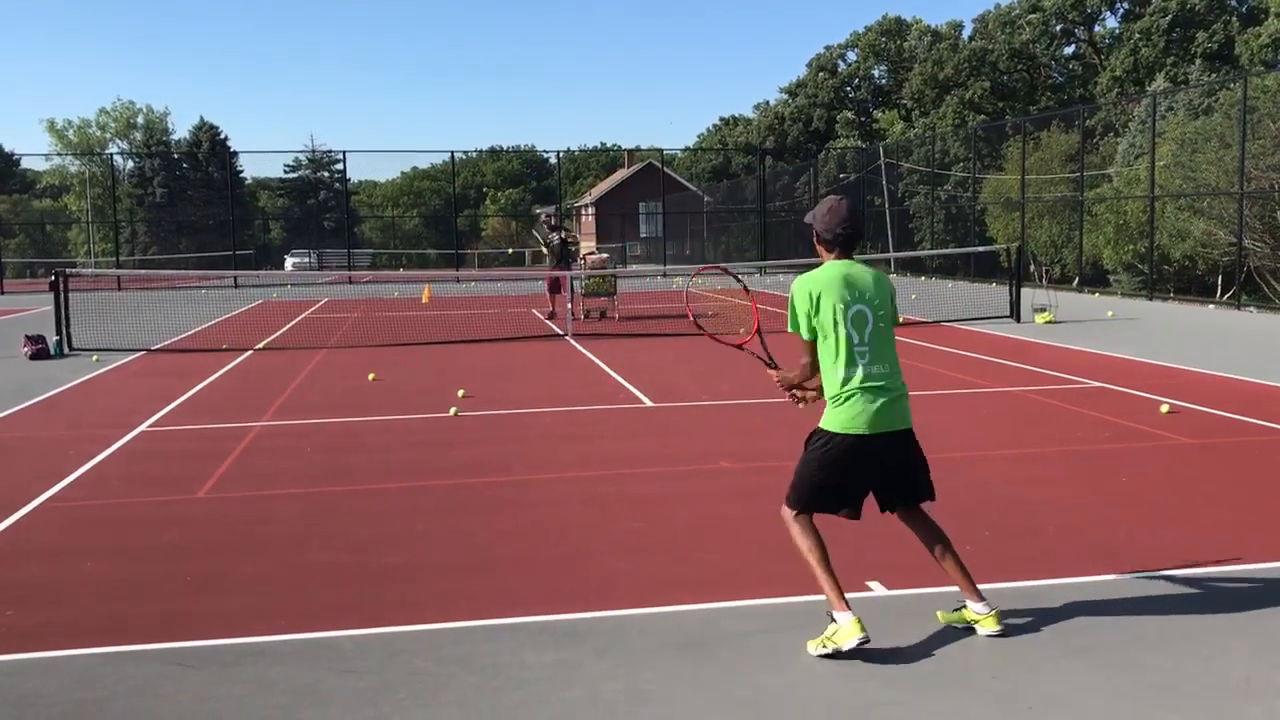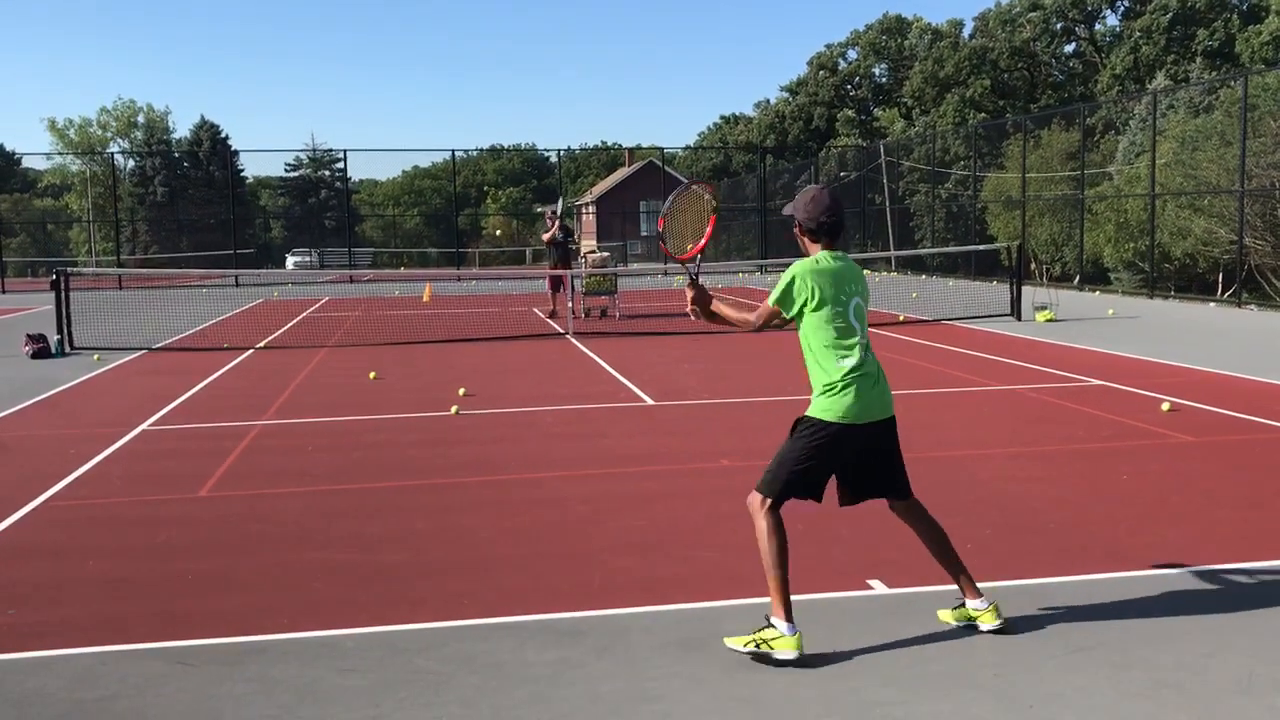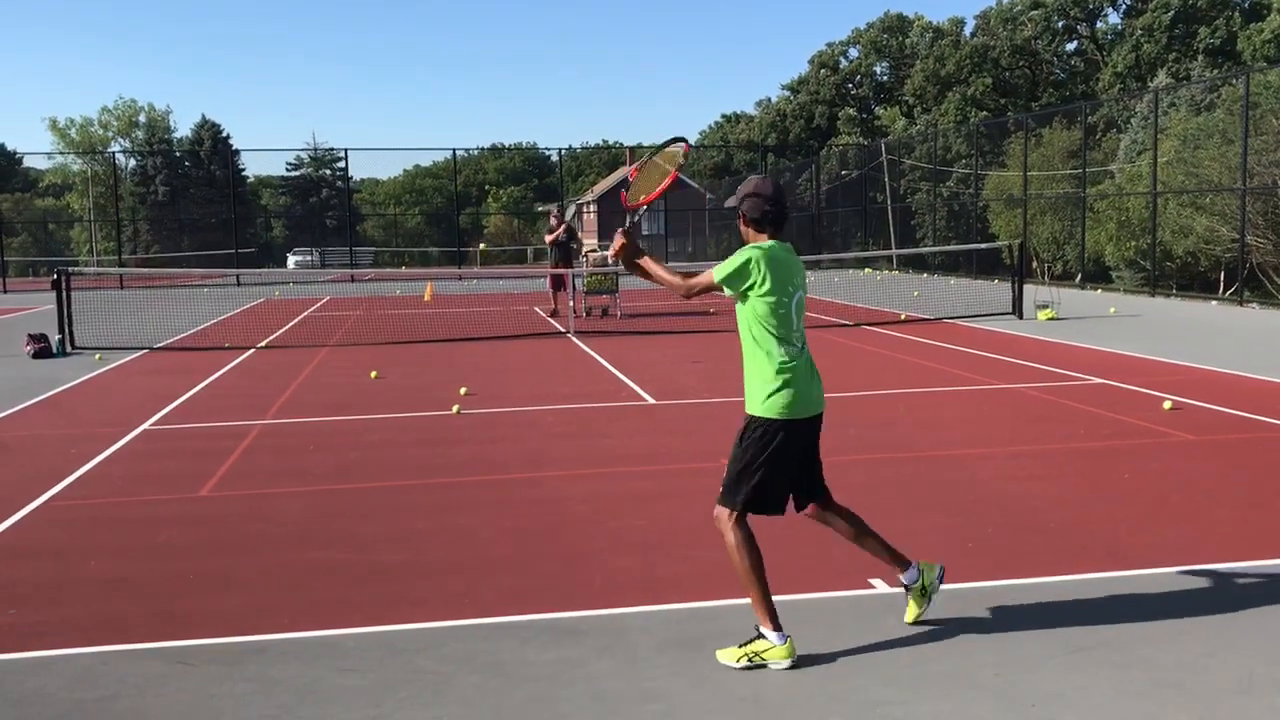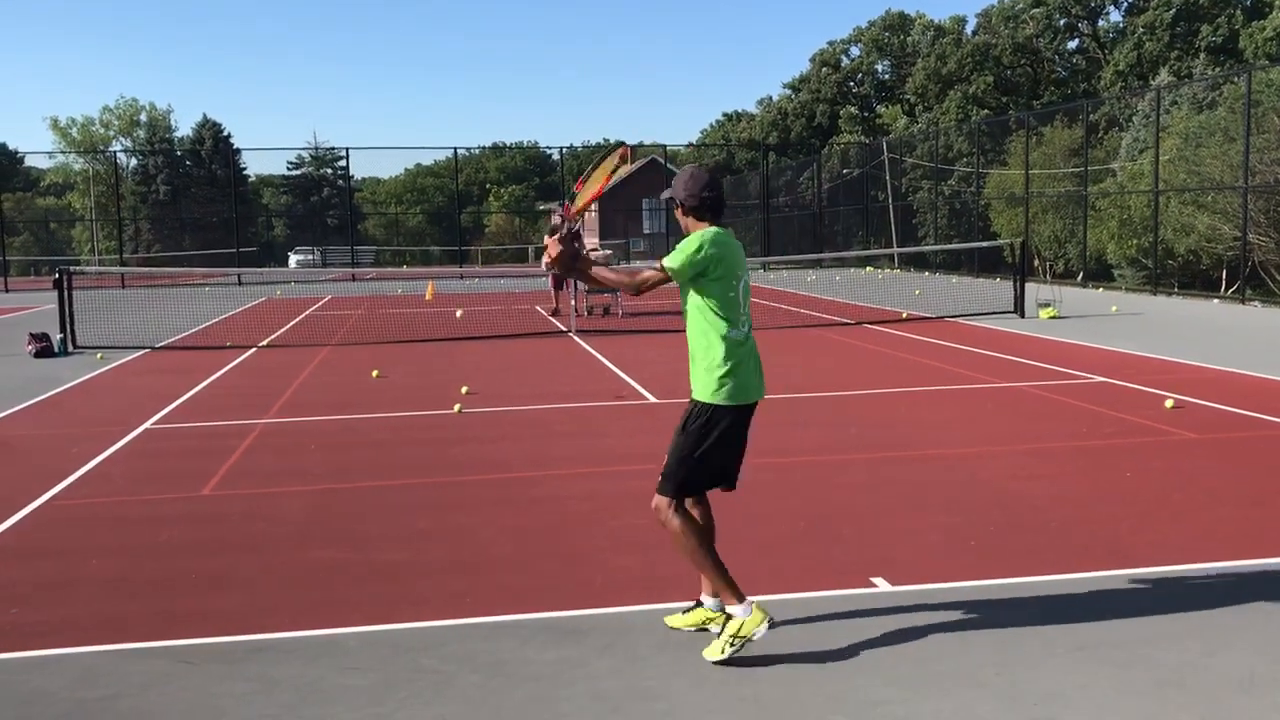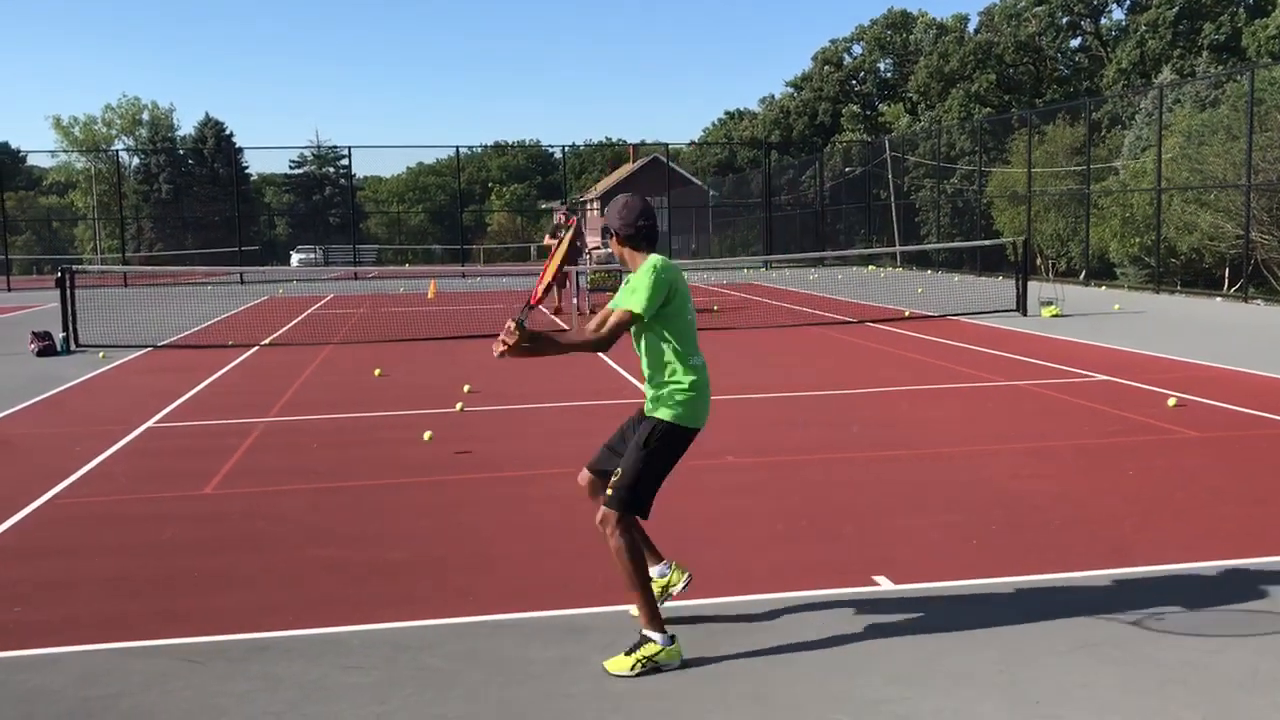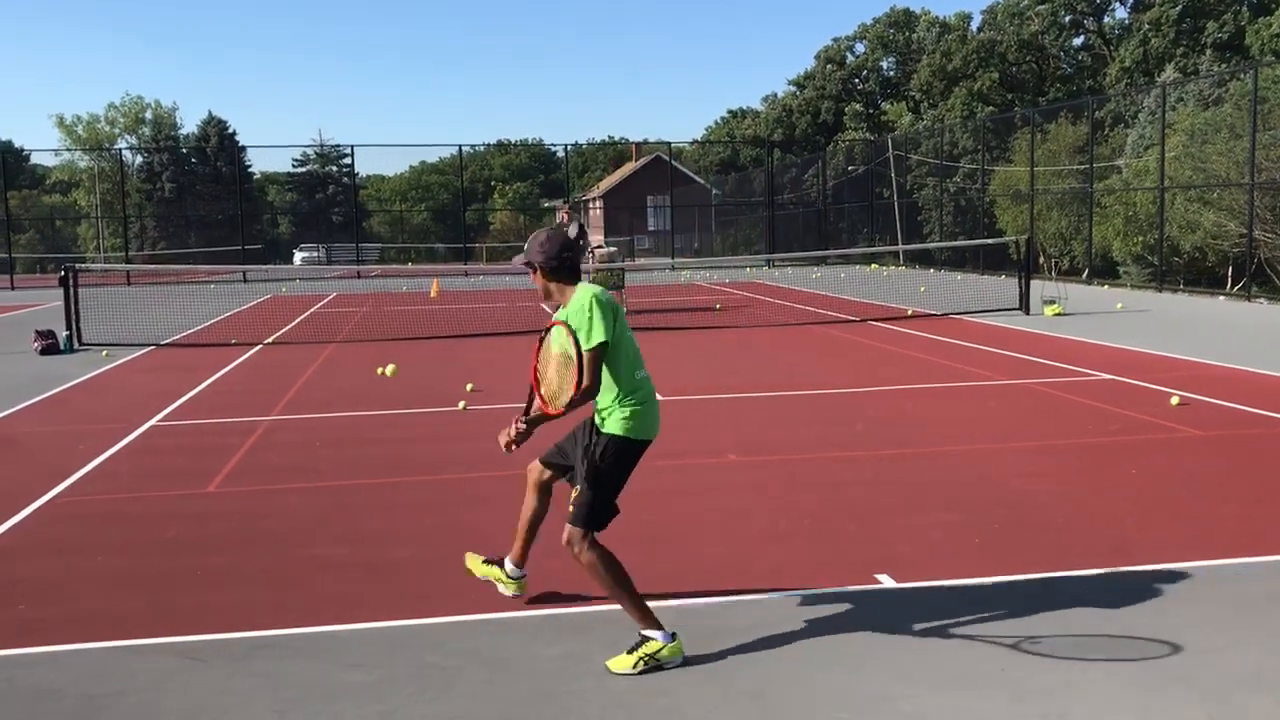
dt=0.2s
person 1, frame 1
left shoulder: (808, 285)
right shoulder: (883, 282)
left elbow: (808, 366)
left wrist: (786, 381)
left hip: (849, 424)
right hip: (896, 418)
left knee: (795, 513)
right knee: (913, 514)
left ankle: (845, 619)
right ankle: (979, 606)
person 1, frame 2
left shoulder: (805, 273)
right shoulder: (851, 271)
left elbow: (759, 322)
right elbow: (787, 319)
left wrist: (710, 307)
right wrist: (720, 309)
left hip: (835, 413)
right hip: (876, 408)
left knee: (762, 503)
right knee: (905, 504)
left ankle: (783, 629)
right ankle: (976, 603)
person 1, frame 3
left shoulder: (754, 259)
right shoulder: (775, 258)
left elbow: (686, 289)
right elbow: (703, 284)
left wrist: (638, 260)
right wrist: (644, 263)
left hip: (775, 410)
right hip: (805, 403)
left knee: (728, 515)
right knee: (816, 505)
left ankle: (772, 638)
right ankle: (912, 574)
person 1, frame 4
left shoulder: (706, 243)
right shoulder: (721, 243)
left elbow: (638, 284)
right elbow: (643, 281)
left wrist: (573, 264)
right wrist: (580, 265)
left hip: (719, 392)
right hip: (733, 390)
left knee: (666, 503)
right knee: (690, 492)
left ankle: (740, 609)
right ankle: (713, 600)
person 1, frame 5
left shoulder: (653, 272)
right shoulder: (640, 274)
left elbow: (605, 339)
right elbow: (593, 329)
left wrist: (534, 344)
right wrist: (528, 341)
left hip: (675, 408)
right hip: (661, 403)
left knee: (611, 519)
right knee: (593, 478)
left ankle: (660, 638)
right ankle: (664, 571)
person 1, frame 6
left shoulder: (593, 301)
right shoulder: (563, 313)
left elbow: (590, 385)
left wrist: (532, 422)
right wrist: (526, 425)
left hip: (623, 426)
right hip: (605, 420)
left knee: (579, 538)
right knee: (539, 473)
left ankle: (660, 637)
right ankle: (512, 571)
